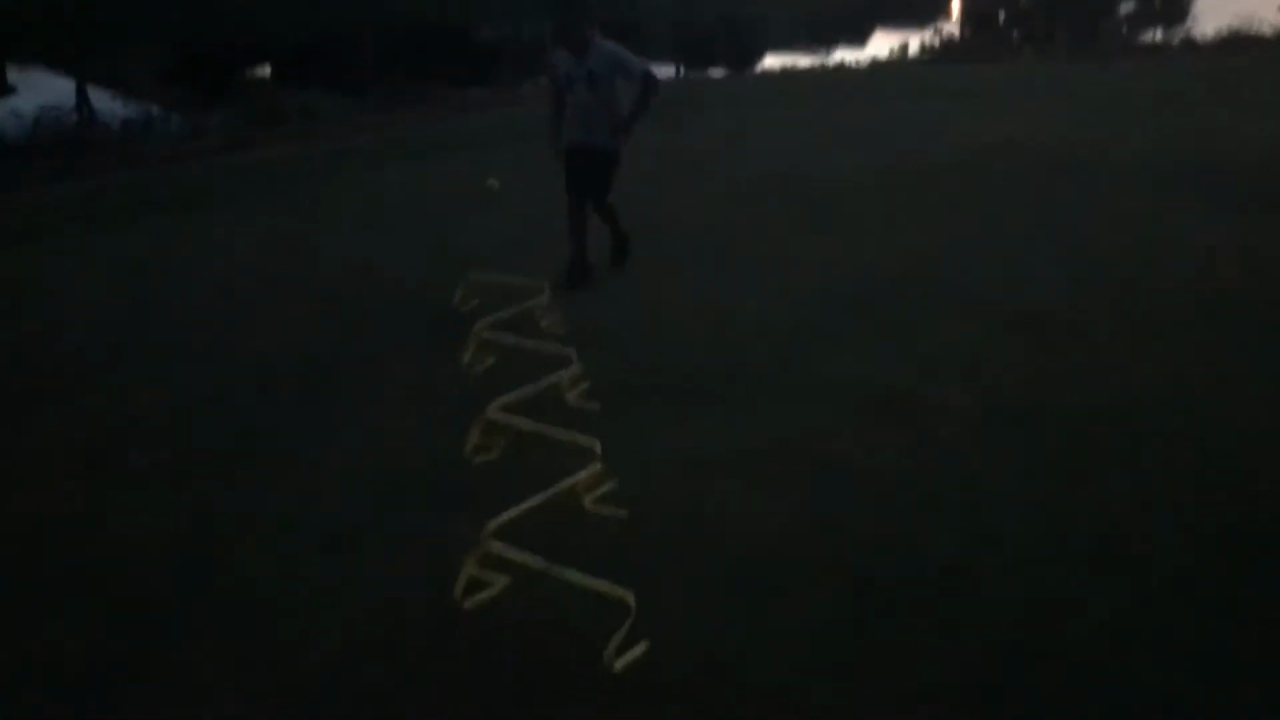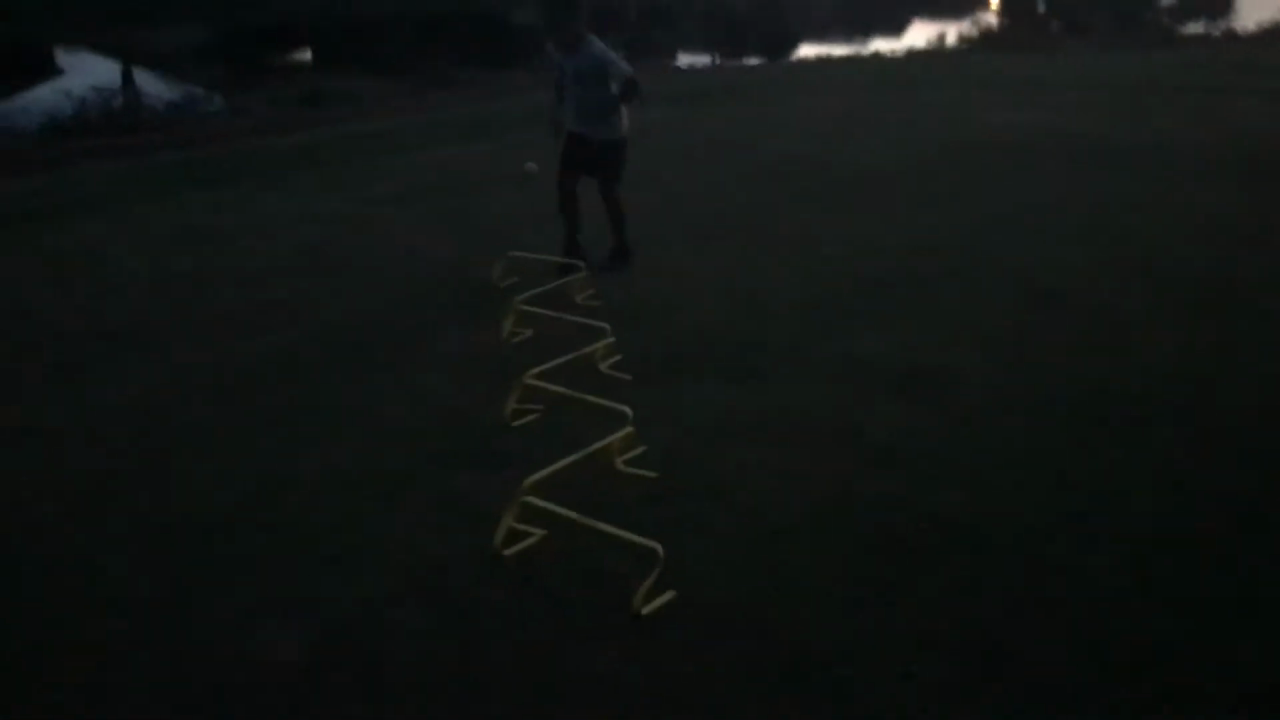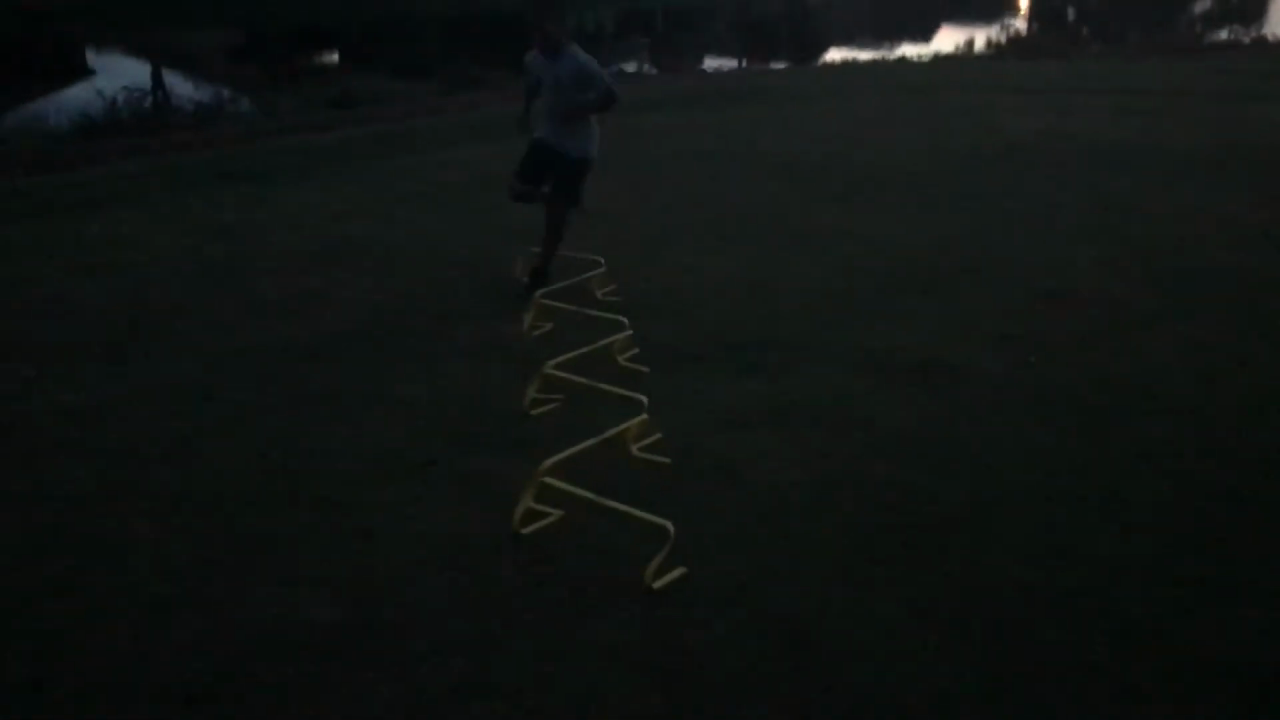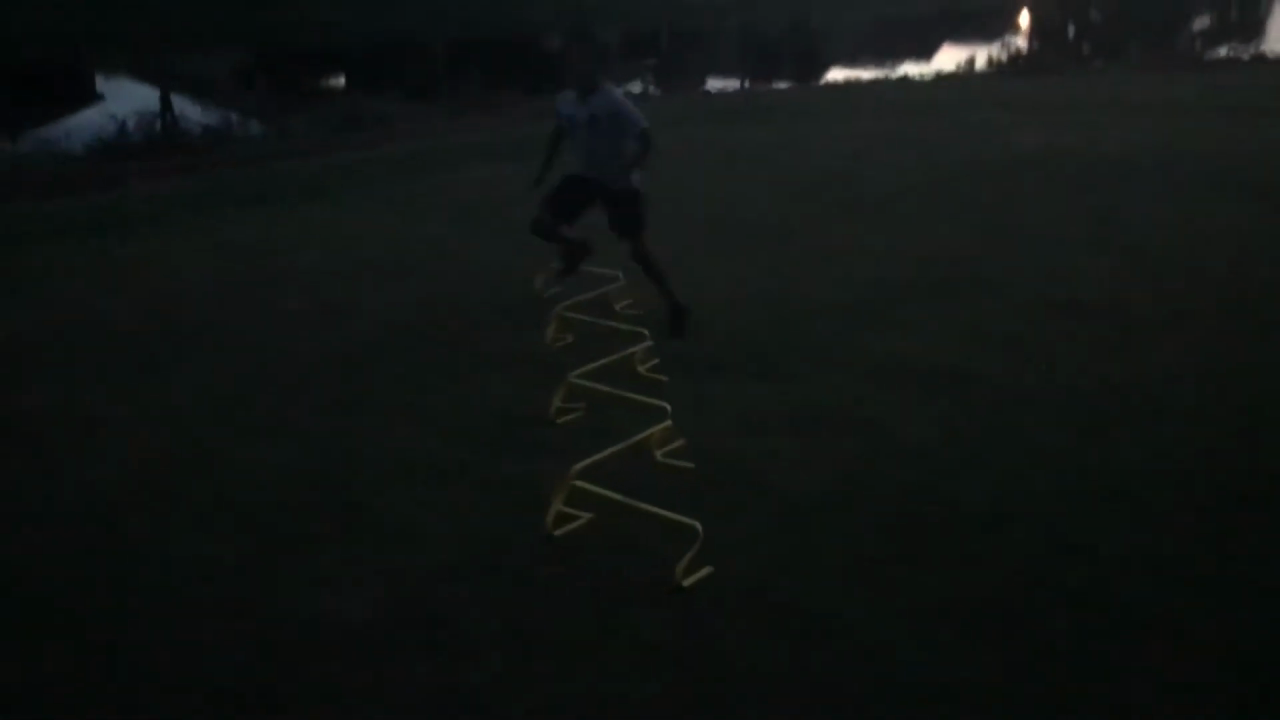
dt=0.4s
person 1, frame 1
left shoulder: (610, 55)
right shoulder: (558, 59)
left elbow: (649, 81)
left wrist: (628, 121)
right wrist: (556, 134)
left hip: (606, 141)
right hip: (576, 140)
left knee: (597, 201)
right knee: (576, 202)
left ankle: (619, 238)
right ankle: (579, 265)
person 1, frame 2
left shoulder: (597, 53)
right shoulder: (556, 50)
left elbow: (631, 87)
left wrist: (603, 110)
right wrist: (558, 114)
left hip: (607, 131)
right hip: (577, 128)
left knee: (608, 190)
right knee: (565, 185)
left ankle: (621, 248)
right ankle: (572, 246)
person 1, frame 3
left shoulder: (579, 62)
right shoulder: (532, 60)
left elbow: (610, 98)
left wrist: (577, 111)
right wrist: (527, 113)
left hip: (577, 145)
right hip: (546, 138)
left knee: (557, 211)
right knee: (517, 190)
left ankle: (542, 270)
right ankle: (550, 200)
person 1, frame 4
left shoulder: (615, 101)
right shoulder: (565, 101)
left elbow: (645, 141)
left wrist: (622, 173)
right wrist: (545, 168)
left hip: (620, 182)
right hip: (584, 176)
left knee: (637, 248)
right knee: (541, 223)
left ankle: (674, 305)
right ankle: (576, 248)
